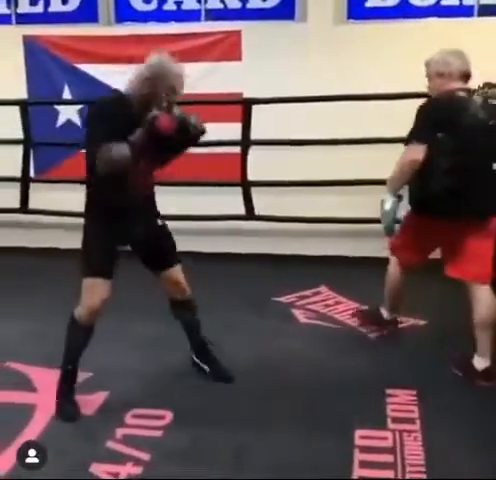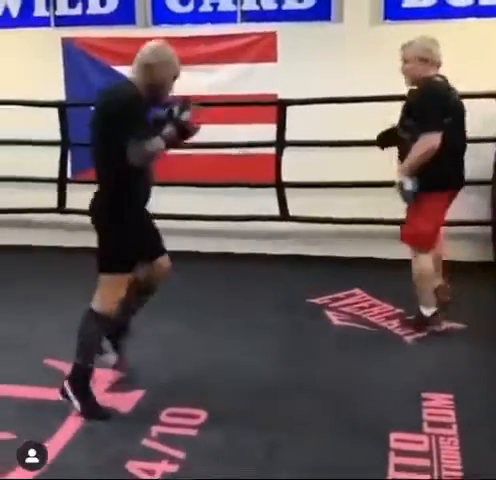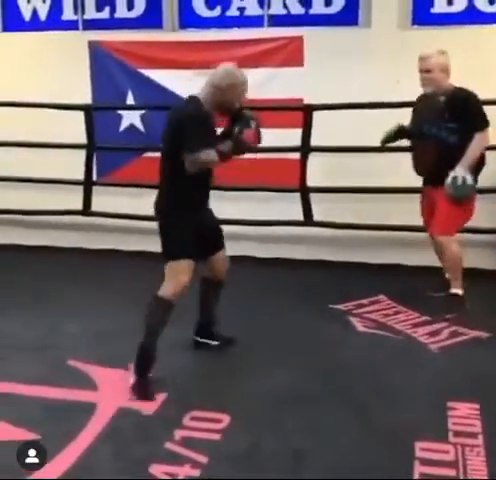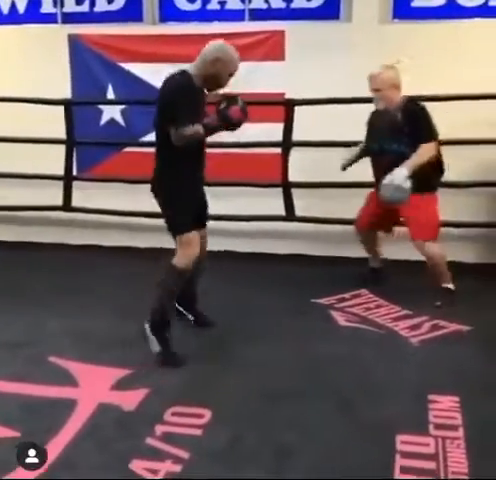
dt=0.5s
person 1, frame 1
left shoulder: (149, 111)
right shoulder: (105, 109)
right elbow: (106, 162)
left wrist: (179, 137)
right wrist: (147, 134)
left hip: (143, 213)
right hip: (105, 218)
left knee: (177, 284)
right knee: (93, 302)
left ankle: (201, 352)
right ankle: (65, 384)
person 1, frame 2
left shoulder: (127, 98)
right shoulder: (126, 100)
right elbow: (139, 156)
left wrist: (166, 127)
right wrist: (173, 130)
left hip: (129, 206)
right hip: (117, 209)
left knee: (159, 267)
right knee: (112, 295)
left ankle: (114, 334)
right ankle: (77, 381)
person 1, frame 3
left shoulder: (202, 113)
right shoulder: (190, 113)
right elbow: (192, 163)
left wrist: (231, 138)
right wrist: (231, 145)
left hip: (196, 206)
right hip: (177, 209)
left knee: (218, 267)
right knee: (177, 282)
left ankle: (205, 331)
right ankle: (143, 360)
person 1, frame 4
left shoulder: (194, 87)
right shoulder: (179, 87)
right elbow: (180, 136)
left wrist: (219, 119)
right wrist: (218, 120)
left hip: (190, 178)
right hip: (172, 181)
left knee: (199, 242)
right knee: (189, 251)
left ankle: (186, 301)
right ankle: (158, 323)
person 2, frame 1
left shoulder: (435, 108)
left elbow: (414, 156)
left wrist: (392, 192)
left hip: (435, 207)
left knee: (400, 257)
left ankle: (387, 314)
person 2, frame 2
left shoulder: (424, 95)
right shoulder: (447, 91)
left elbow: (431, 141)
left wrist: (404, 171)
right wrist: (399, 136)
left hip: (432, 181)
right hip: (449, 178)
left knee: (419, 244)
right knee: (430, 233)
left ankle: (428, 314)
right ankle: (439, 286)
person 2, frame 3
left shoulder: (463, 98)
right shoulder: (422, 102)
left elbow: (482, 134)
left wrist: (464, 166)
right wrist: (400, 133)
left hip: (455, 180)
right hip: (431, 179)
left knee: (444, 234)
right knee: (436, 234)
left ankle: (456, 291)
right ankle: (450, 280)
person 2, frame 4
left shoulder: (414, 111)
right shoulder: (376, 117)
left elbow: (429, 146)
left wrist: (404, 169)
right wrist: (358, 153)
left hip: (418, 187)
right hip: (387, 187)
left knee: (424, 242)
right knee: (363, 224)
left ankle: (446, 285)
right ankle: (376, 265)
